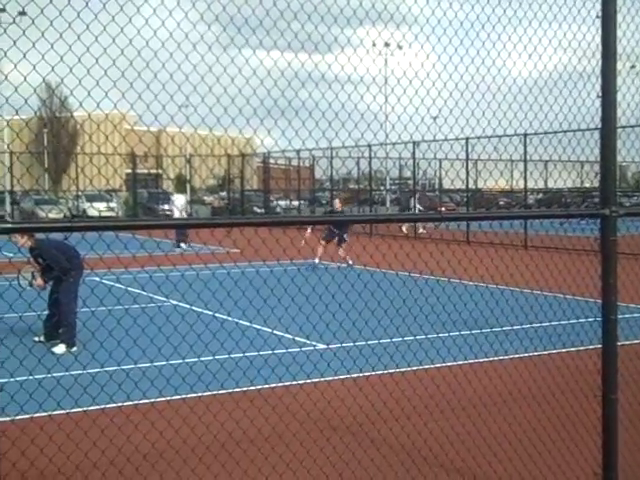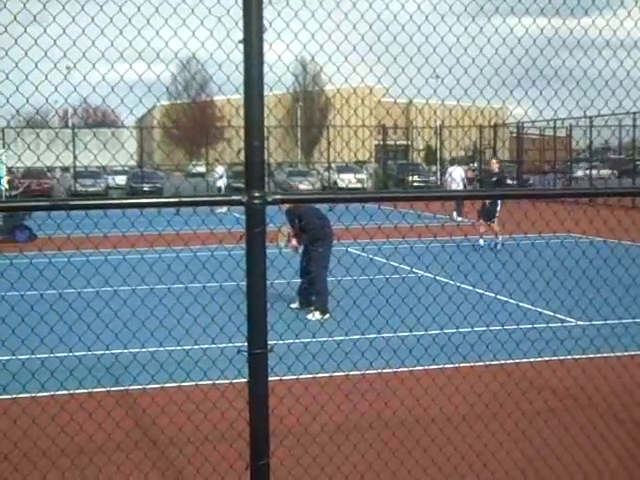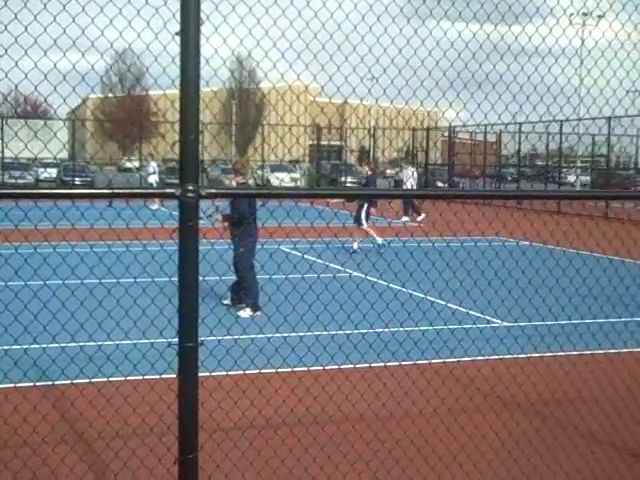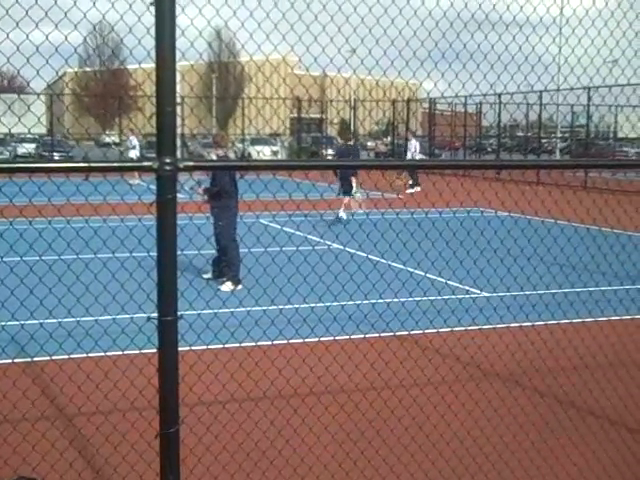
dt=1s
person 1, frame 1
left shoulder: (43, 247)
right shoulder: (33, 249)
left elbow: (63, 267)
right elbow: (48, 266)
left wrist: (44, 279)
right wrist: (41, 277)
left hip: (72, 268)
right hip: (63, 269)
left knee: (67, 304)
right knee: (54, 301)
left ankle: (69, 343)
right ankle: (51, 334)
person 1, frame 2
left shoulder: (304, 210)
right shoulder: (290, 212)
left elbow: (316, 231)
right elbow: (296, 229)
left wrist: (298, 241)
right wrist: (293, 236)
left hip: (322, 239)
right hip: (311, 241)
left knee: (318, 274)
right knee: (305, 270)
left ankle: (322, 310)
right ankle: (304, 301)
person 1, frame 3
right shoulder: (245, 189)
left elbow: (241, 214)
left wrist: (224, 217)
right wrist: (230, 220)
left hip: (245, 235)
right hip: (243, 234)
left knee: (246, 269)
right knee: (240, 267)
left ankle: (253, 306)
right ankle: (237, 297)
person 1, frame 4
right shoulder: (225, 161)
left elbow: (221, 187)
left wrist: (206, 191)
right wrist: (210, 194)
left hip: (225, 208)
right hip: (223, 207)
left knee: (228, 241)
right knee: (221, 240)
left ankle: (234, 279)
right ankle: (218, 270)
